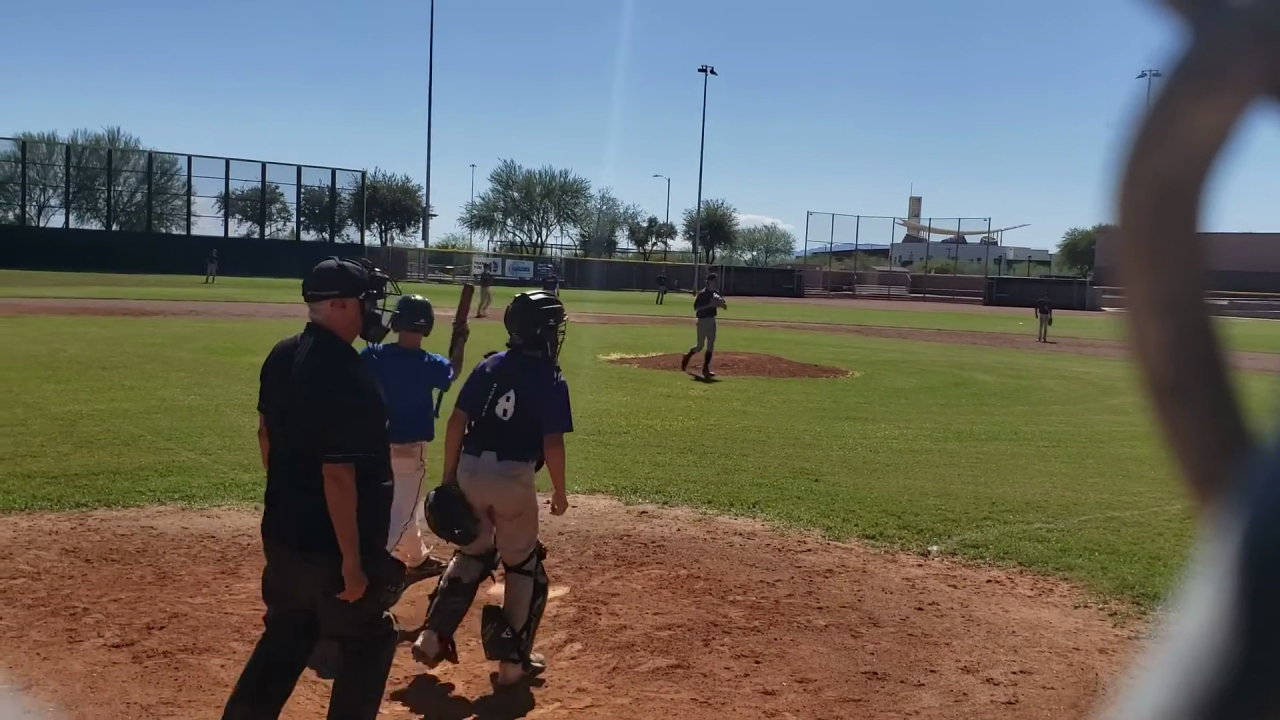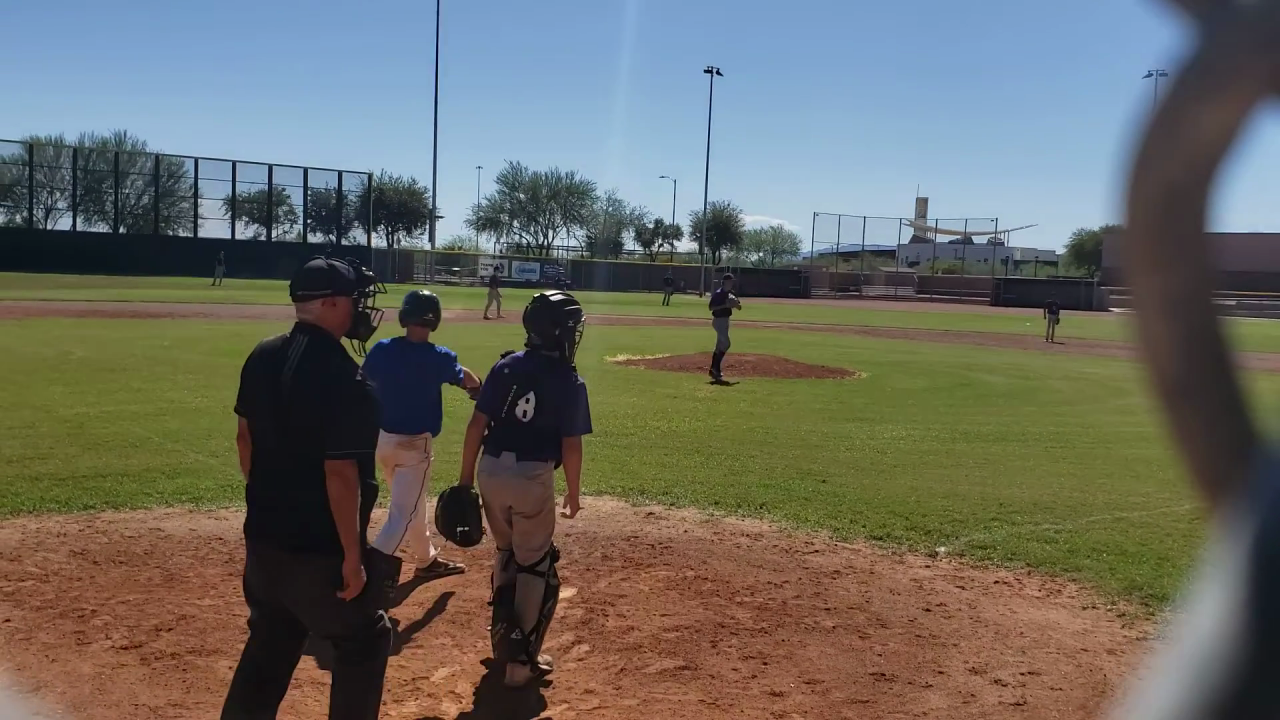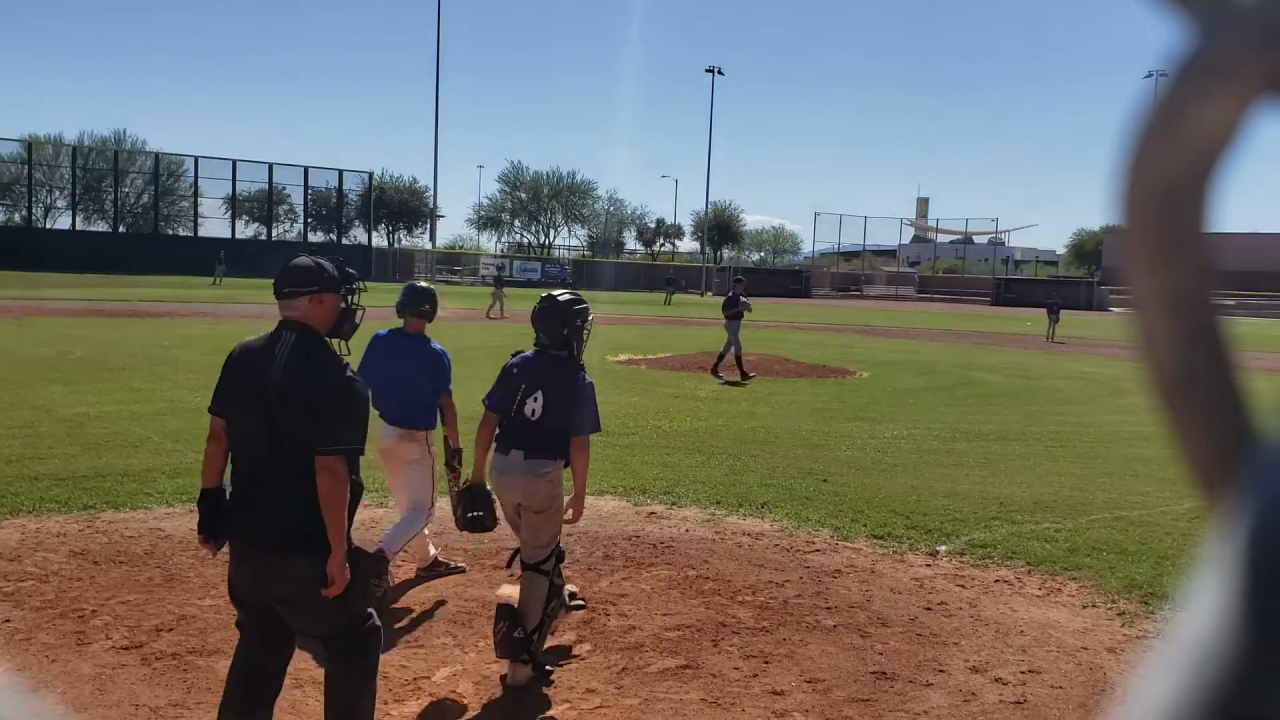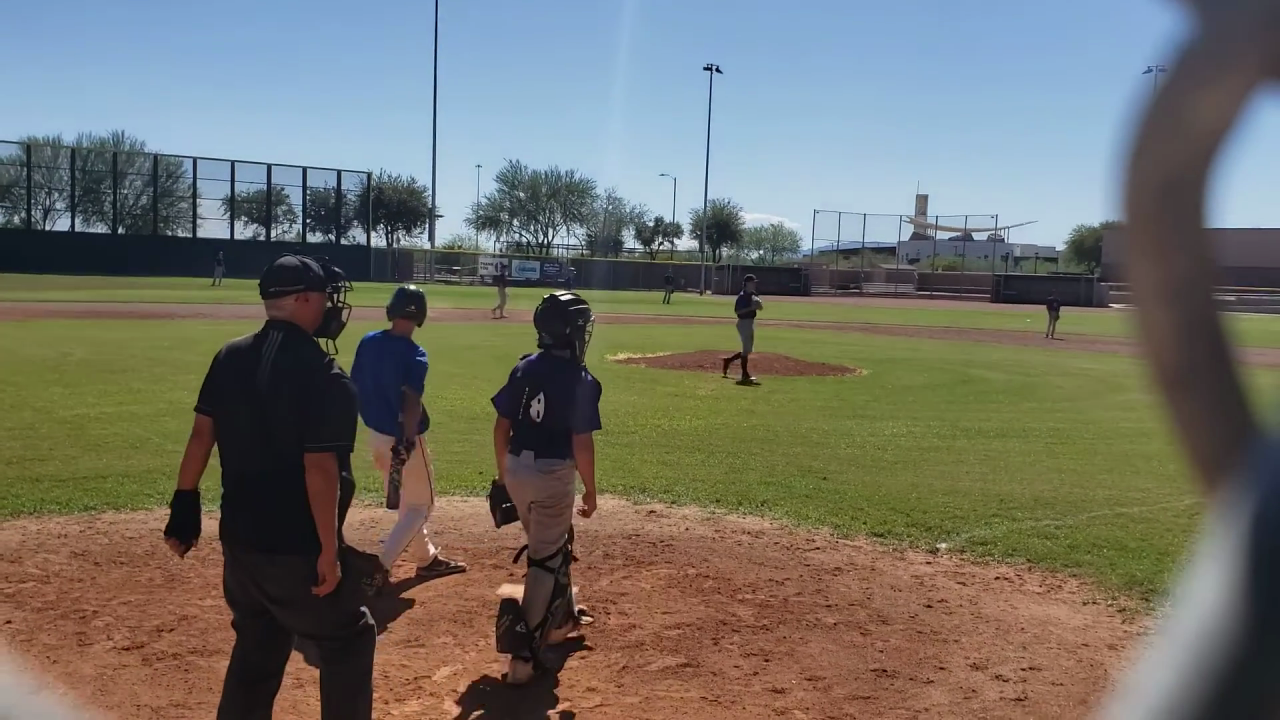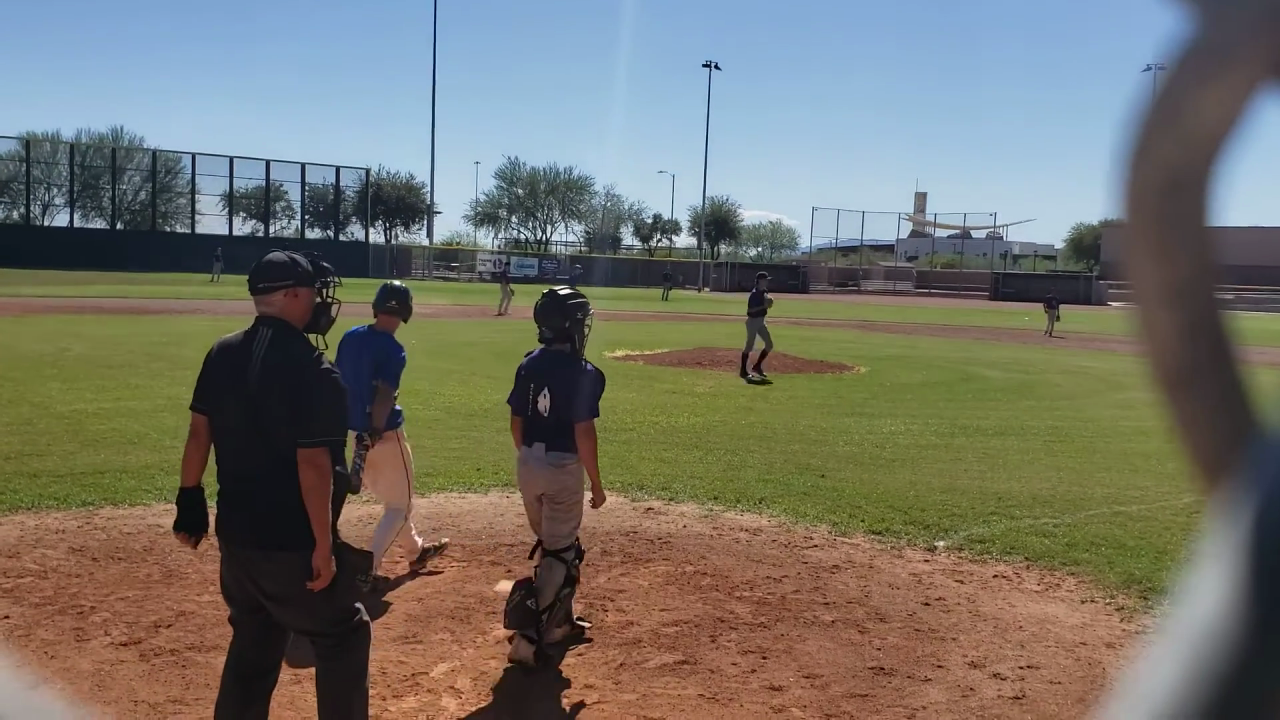
dt=0.2s
person 1, frame 1
left shoulder: (281, 357)
right shoulder: (348, 379)
right elbow: (338, 477)
right wrist: (352, 559)
left hip: (282, 534)
right hip: (328, 545)
left knee: (284, 639)
right knee: (368, 644)
person 1, frame 2
left shoulder: (262, 358)
right shoulder: (344, 379)
left elbow: (245, 436)
right elbow: (340, 475)
right wrist: (353, 554)
left hip: (265, 536)
right hip: (320, 546)
left knee: (269, 643)
right knee: (364, 643)
person 1, frame 3
left shoulder: (242, 357)
right shoulder: (333, 376)
left elbow: (218, 436)
right elbow: (330, 471)
left wrist: (211, 504)
right wrist: (338, 552)
left hip: (249, 535)
right hip: (304, 545)
left knee: (259, 644)
right knee: (353, 641)
person 1, frame 4
left shoulder: (230, 358)
right shoulder: (321, 374)
left elbow: (201, 435)
right elbow: (320, 469)
left wrist: (184, 503)
right wrist: (328, 550)
left hip: (240, 536)
right hip: (297, 545)
left knee: (257, 644)
right knee: (347, 641)
person 1, frame 5
left shoulder: (222, 355)
right shoulder: (310, 369)
left elbow: (199, 434)
right elbow: (313, 464)
left wrist: (190, 502)
right wrist: (323, 545)
left hip: (237, 533)
right hip: (292, 540)
left knee: (253, 641)
right knee: (342, 636)
person 2, frame 1
left shoulder: (488, 367)
right shoulder: (550, 381)
left elbow: (456, 424)
right elbow: (552, 444)
left wrist: (448, 477)
right wrist: (559, 491)
left hip: (471, 470)
right hip: (513, 478)
left knee: (472, 556)
right knee: (523, 568)
left ankle: (434, 637)
right ankle: (513, 661)
person 2, frame 2
left shoulder: (506, 367)
right shoulder: (569, 383)
left elbow: (477, 424)
right elbow: (571, 447)
left wrist: (466, 475)
right wrist: (573, 493)
left hip: (491, 470)
right hip: (532, 478)
left knee: (508, 554)
right knee: (535, 566)
left ankle: (508, 641)
right ankle: (521, 659)
person 2, frame 3
left shoulder: (516, 366)
right shoulder: (577, 382)
left elbow: (488, 422)
right elbow: (578, 445)
left wrist: (477, 471)
right wrist: (579, 495)
left hip: (501, 468)
right hip: (540, 475)
left knee: (536, 546)
right knee: (539, 563)
left ankle: (552, 604)
right ankle: (521, 658)
person 2, frame 4
left shoulder: (524, 369)
right shoulder: (580, 380)
left elbow: (501, 426)
right elbow: (581, 443)
left wrist: (504, 471)
right wrist: (590, 491)
left hip: (517, 468)
right hip: (552, 475)
left knee: (549, 548)
right knee: (546, 562)
left ankle: (559, 618)
right ankle: (521, 655)
person 2, frame 5
left shoulder: (529, 365)
right shoulder: (583, 373)
left elbow: (516, 424)
right elbow: (584, 432)
right wrist: (596, 481)
left hip: (528, 463)
right hip: (563, 468)
left knee: (548, 544)
right knee: (562, 554)
left ankle: (557, 621)
right ankle: (527, 636)
person 3, frame 1
left shoulder: (372, 355)
right shoulder: (431, 365)
right elbow: (451, 372)
right wrist: (459, 341)
right hip: (409, 451)
left knee: (404, 507)
right knee: (398, 519)
left ankle: (419, 559)
person 3, frame 2
left shoulder: (381, 350)
right shoulder: (439, 357)
right elbow: (464, 379)
right wrist: (476, 384)
left hip: (383, 439)
right hip: (414, 444)
left knee: (411, 503)
right knee: (402, 515)
left ankle: (426, 560)
person 3, frame 3
left shoulder: (379, 341)
right shoulder: (433, 354)
left elbow: (363, 384)
right elbow: (445, 404)
right wrist: (454, 447)
left hip: (385, 431)
right hip: (414, 436)
left knee: (408, 501)
right knee: (421, 507)
left ankle: (427, 559)
person 3, frame 4
left shoulder: (368, 342)
right shoulder: (413, 355)
left elbow: (356, 387)
right elbow: (411, 400)
right wrist: (405, 439)
left hip: (378, 435)
right hip: (404, 437)
left knee: (409, 502)
right knee: (420, 507)
left ankle: (427, 559)
right ankle: (377, 569)
person 3, frame 5
left shoulder: (350, 337)
right shoulder: (392, 349)
left elbow: (339, 383)
right elbow: (382, 392)
right wrist: (375, 434)
left hip: (354, 431)
right hip: (380, 437)
left knee: (389, 499)
right knee: (398, 504)
left ankle: (417, 550)
right ankle: (365, 572)
